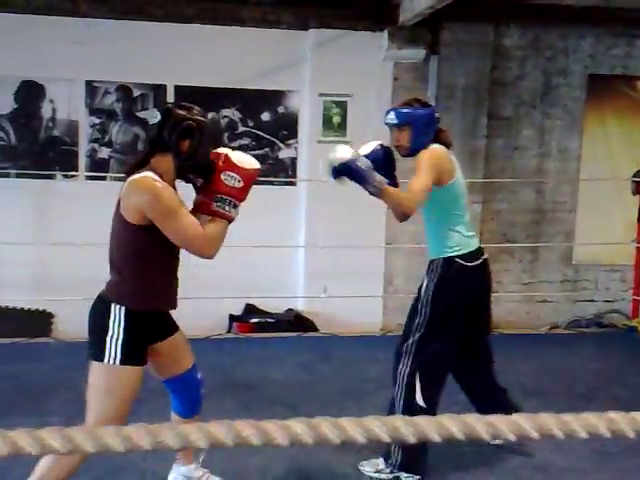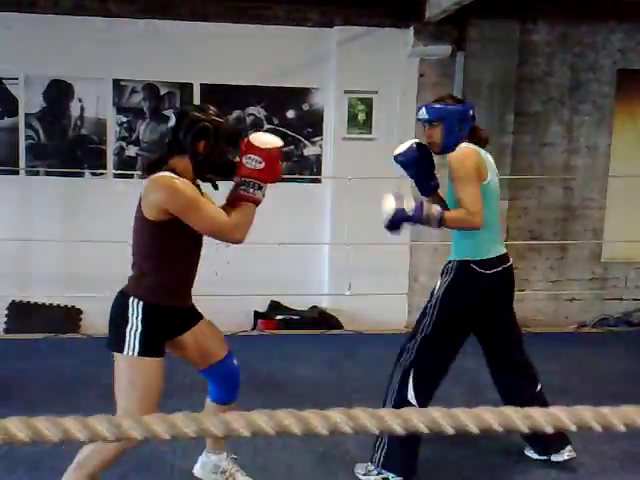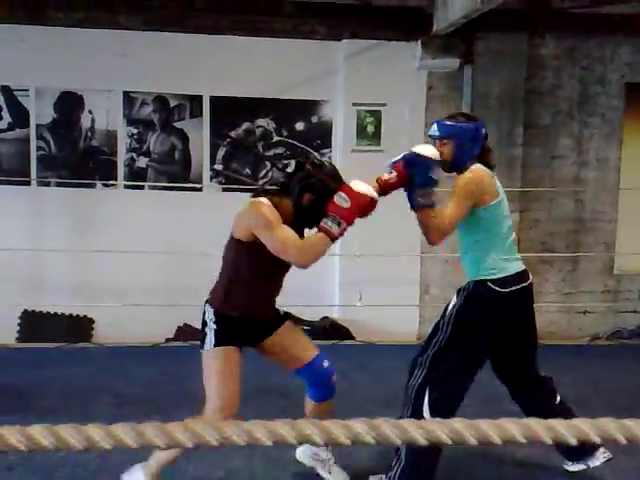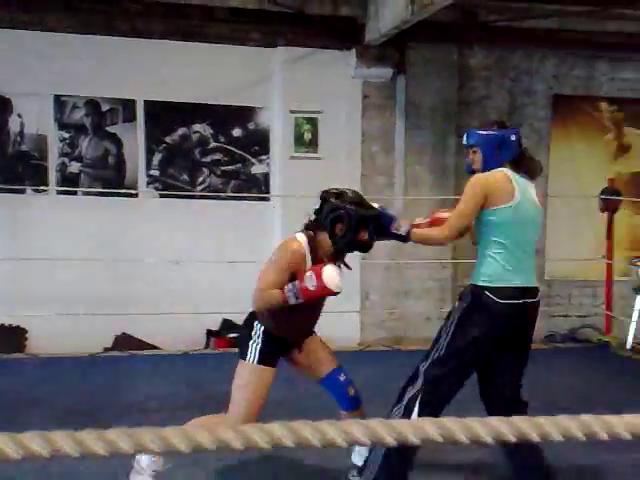
dt=0.3s
person 1, frame 1
left shoulder: (432, 157)
right shoulder: (433, 159)
left elbow: (408, 205)
right elbow: (402, 214)
left wrist: (364, 176)
right wrist: (384, 178)
left hip: (452, 268)
right hip: (470, 264)
left knee: (417, 357)
right knee: (471, 350)
right ankle: (504, 420)
person 1, frame 2
left shoulder: (463, 156)
right shoulder: (477, 155)
left elbow: (473, 219)
right elbow: (444, 209)
left wrist: (418, 212)
right wrist: (422, 178)
left hip: (471, 273)
right hip: (498, 270)
left knee: (418, 361)
right knee: (509, 358)
right ankle: (551, 442)
person 1, frame 3
left shoulder: (473, 178)
right shoulder: (480, 176)
left elbow: (435, 234)
right elbow: (450, 226)
left wrist: (420, 189)
right wrist: (413, 189)
left hip: (488, 293)
right hip: (515, 286)
left knee: (431, 375)
right knee: (524, 377)
right ankle: (584, 448)
person 1, frame 4
left shoulder: (488, 182)
right shoulder: (531, 189)
left elbow: (446, 234)
left wrist: (397, 227)
left hip: (491, 299)
right hip: (525, 300)
left knee: (430, 384)
right knee: (504, 393)
person 2, frame 1
left shoulder: (160, 185)
right shoulder: (147, 187)
left elbow: (187, 234)
right elbow: (205, 246)
left wrist: (207, 198)
right wrist: (227, 200)
left hip: (151, 314)
right hip: (121, 317)
left knee: (190, 388)
person 2, frame 2
left shoulder: (181, 184)
right shoulder: (168, 187)
left elbow: (221, 223)
right elbow: (233, 233)
left wrist: (241, 189)
right wrist: (255, 180)
left hip: (175, 307)
right hip: (143, 311)
left knee: (227, 374)
person 2, frame 3
left shoulder: (288, 215)
right shoulder: (259, 211)
right elbow: (304, 256)
right wrist: (339, 218)
left hip: (263, 316)
right hip: (224, 317)
left knee: (322, 375)
right knee: (220, 417)
left ankle: (314, 450)
person 2, frame 4
left shoulder: (330, 245)
right shoulder: (297, 248)
right elbow: (259, 300)
right wrist: (300, 289)
left hip: (296, 333)
right hip: (267, 334)
left knee: (346, 390)
right knee: (238, 420)
